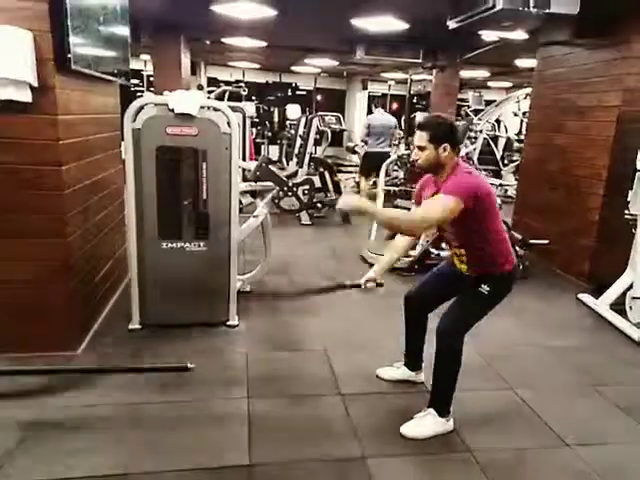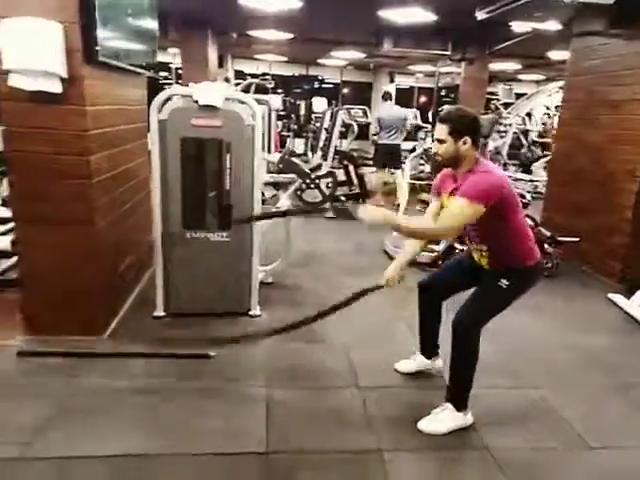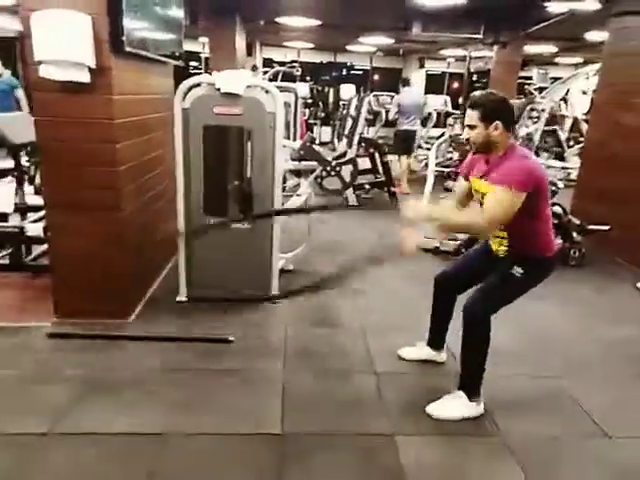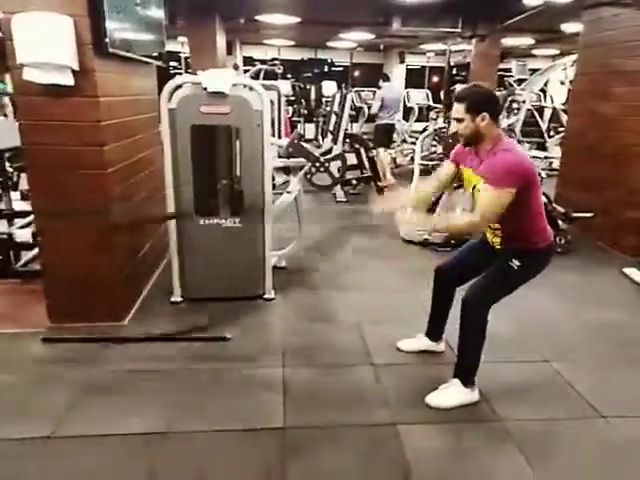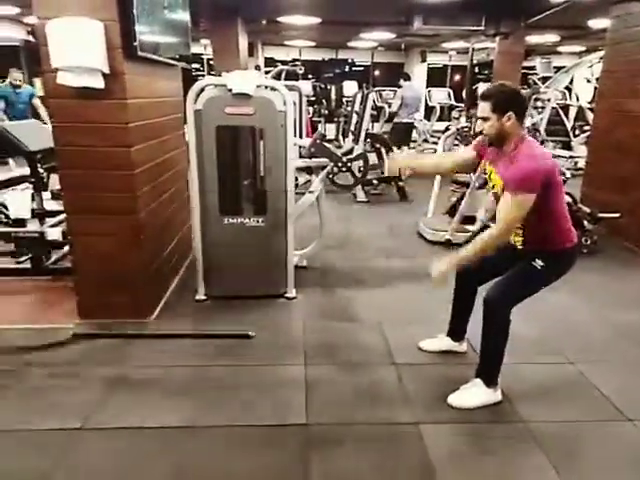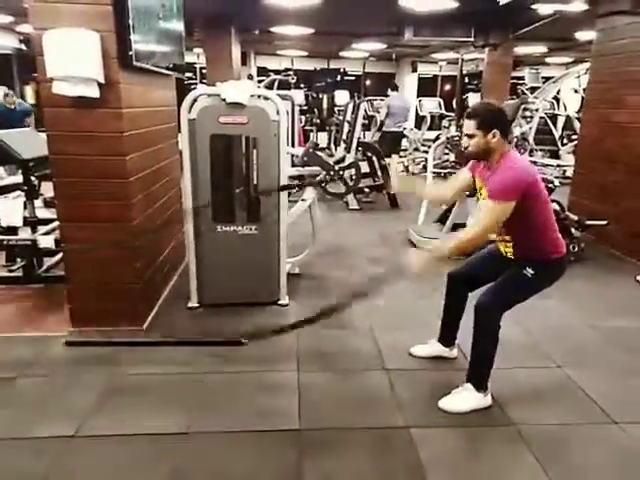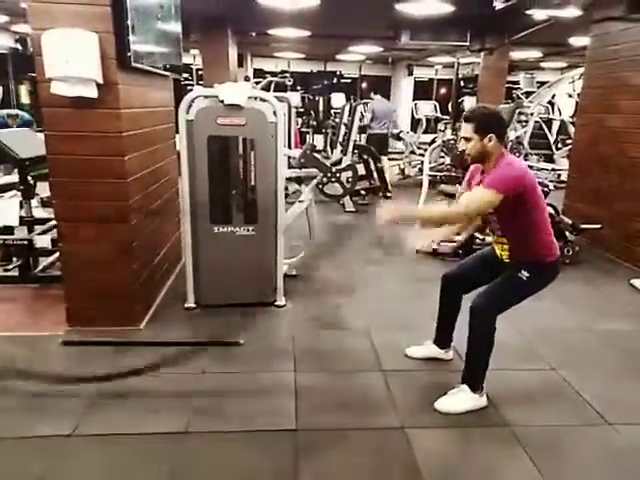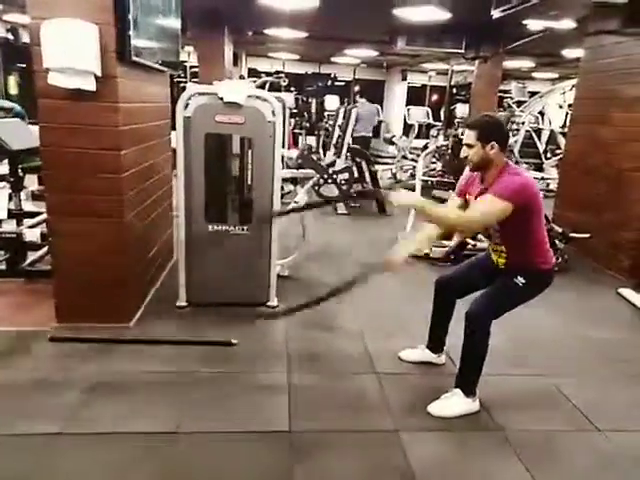
dt=0.5s
person 1, frame 1
left shoulder: (465, 183)
right shoulder: (430, 180)
left elbow: (420, 225)
right elbow: (410, 231)
left wrist: (363, 206)
right wrist: (380, 267)
left hip: (493, 274)
right hip: (462, 263)
left knee: (448, 330)
right knee: (414, 300)
left ankle: (440, 415)
right ankle: (412, 367)
person 1, frame 2
left shoulder: (482, 181)
right shoulder: (449, 176)
left elbow: (441, 230)
right elbow: (428, 223)
left wrist: (386, 217)
right wrist: (399, 262)
left hip: (516, 267)
right hip: (483, 256)
left knee: (465, 322)
right knee: (430, 288)
left ankle: (458, 410)
right ankle: (429, 356)
person 1, frame 3
left shoulder: (521, 169)
right shoulder: (476, 159)
left elbow: (484, 222)
right elbow: (456, 203)
left wrist: (428, 214)
right wrist: (420, 233)
left hip: (532, 257)
right hip: (499, 245)
left knee: (477, 309)
right knee: (446, 281)
left ankle: (469, 397)
right ankle: (434, 347)
person 1, frame 4
left shoulder: (507, 161)
right shoulder: (468, 147)
left elbow: (479, 220)
right elbow: (435, 183)
left wrist: (423, 221)
right wrist: (399, 200)
left hip: (529, 249)
right hip: (498, 238)
left knee: (475, 300)
right knee: (447, 274)
left ankle: (465, 385)
right ankle: (433, 338)
person 1, frame 5
left shoulder: (530, 166)
right shoulder: (490, 146)
left elbow: (501, 230)
right elbow: (449, 163)
left wrist: (453, 261)
right wrist: (410, 161)
left hip: (553, 250)
right hip: (520, 239)
left knee: (497, 300)
right knee: (467, 274)
left ankle: (487, 386)
right ankle: (455, 338)
person 1, frame 6
left shoulder: (513, 175)
right shoulder: (480, 162)
left elbow: (479, 232)
right elbow: (450, 192)
left wrist: (426, 256)
right wrist: (414, 186)
left hip: (544, 259)
right hip: (511, 248)
left knee: (488, 306)
right knee: (458, 278)
left ankle: (478, 390)
right ankle: (446, 344)
person 1, frame 7
left shoulder: (509, 174)
right shoulder: (479, 168)
left elbow: (458, 214)
right elbow: (465, 217)
left wrist: (403, 213)
left hip: (537, 262)
right hip: (506, 250)
left knee: (482, 308)
right knee: (452, 281)
left ankle: (473, 391)
right ankle: (441, 346)
person 1, frame 8
left shoulder: (515, 184)
right shoulder: (474, 177)
left elbow: (466, 223)
right elbow: (445, 217)
left wrist: (416, 202)
right wrist: (409, 246)
left hip: (532, 270)
right hip: (499, 257)
left knee: (479, 313)
right knee: (446, 285)
left ankle: (466, 395)
right ankle: (434, 349)
